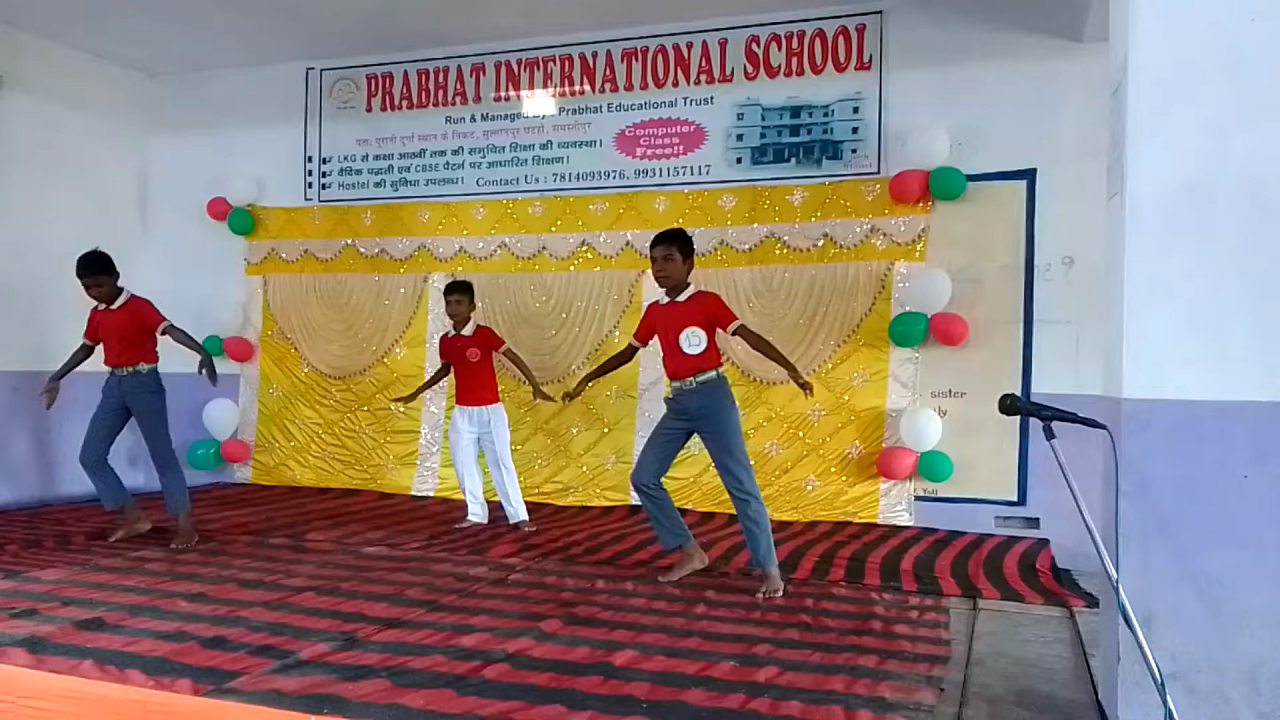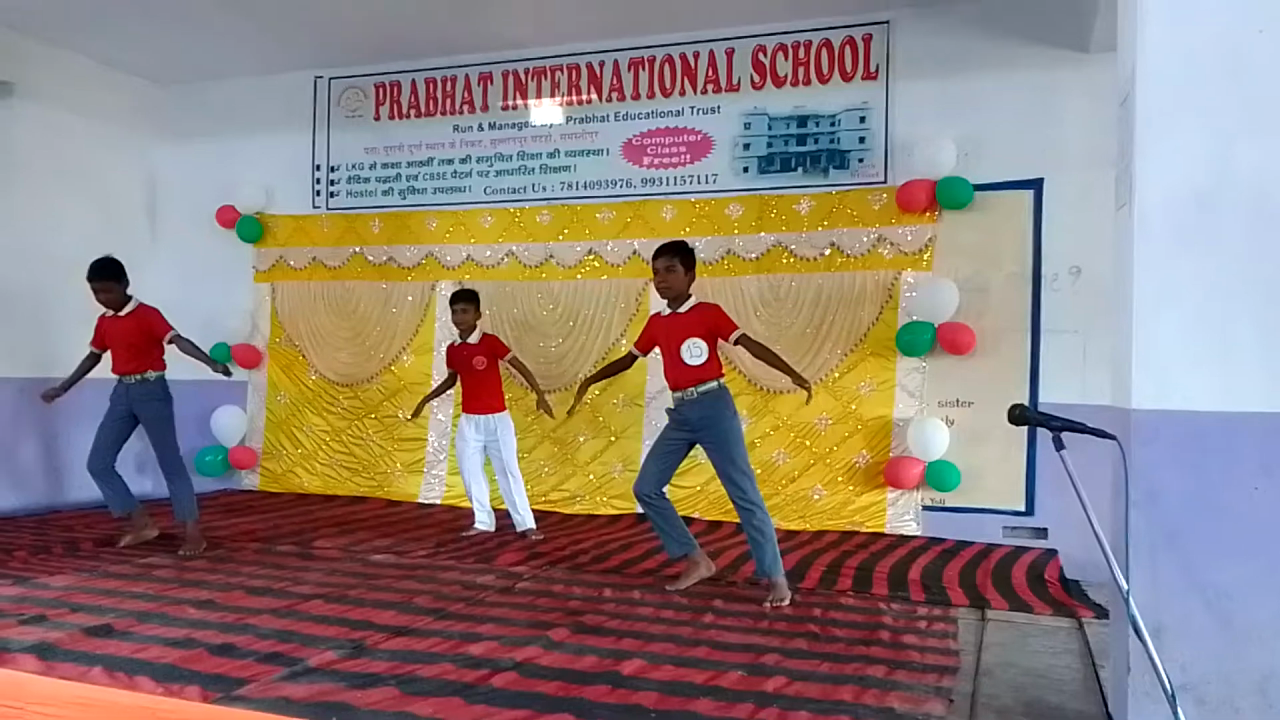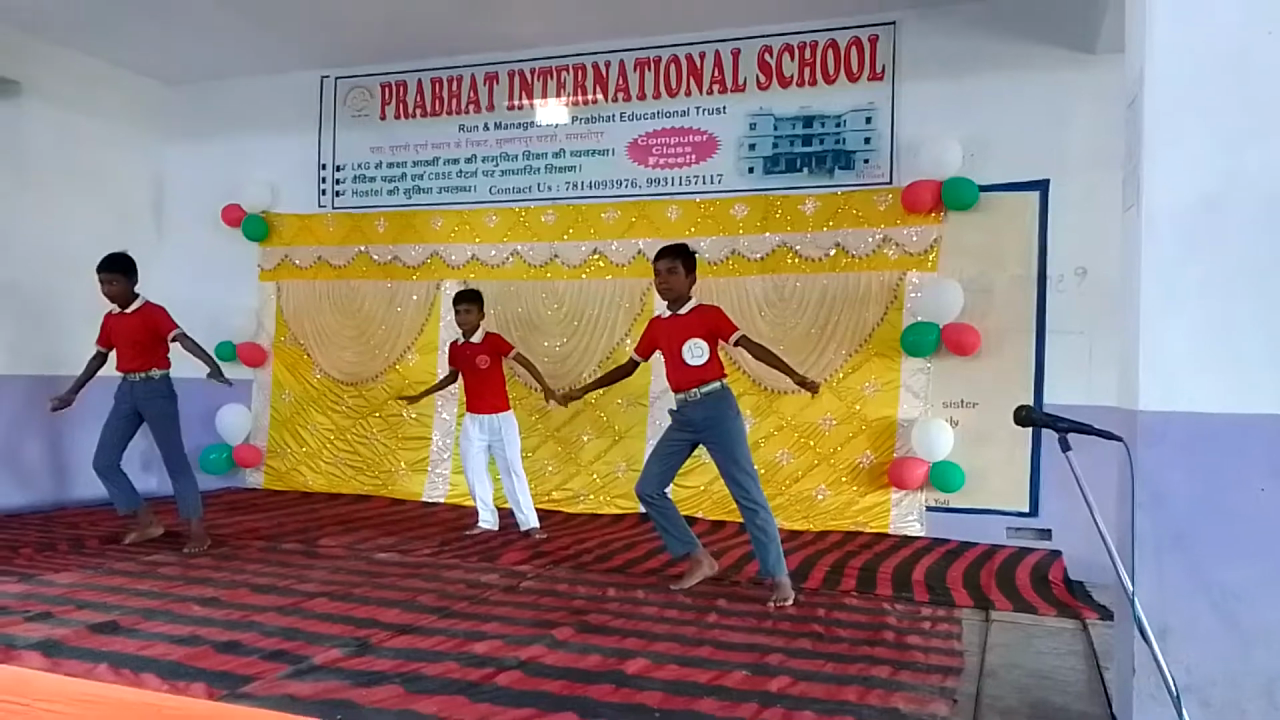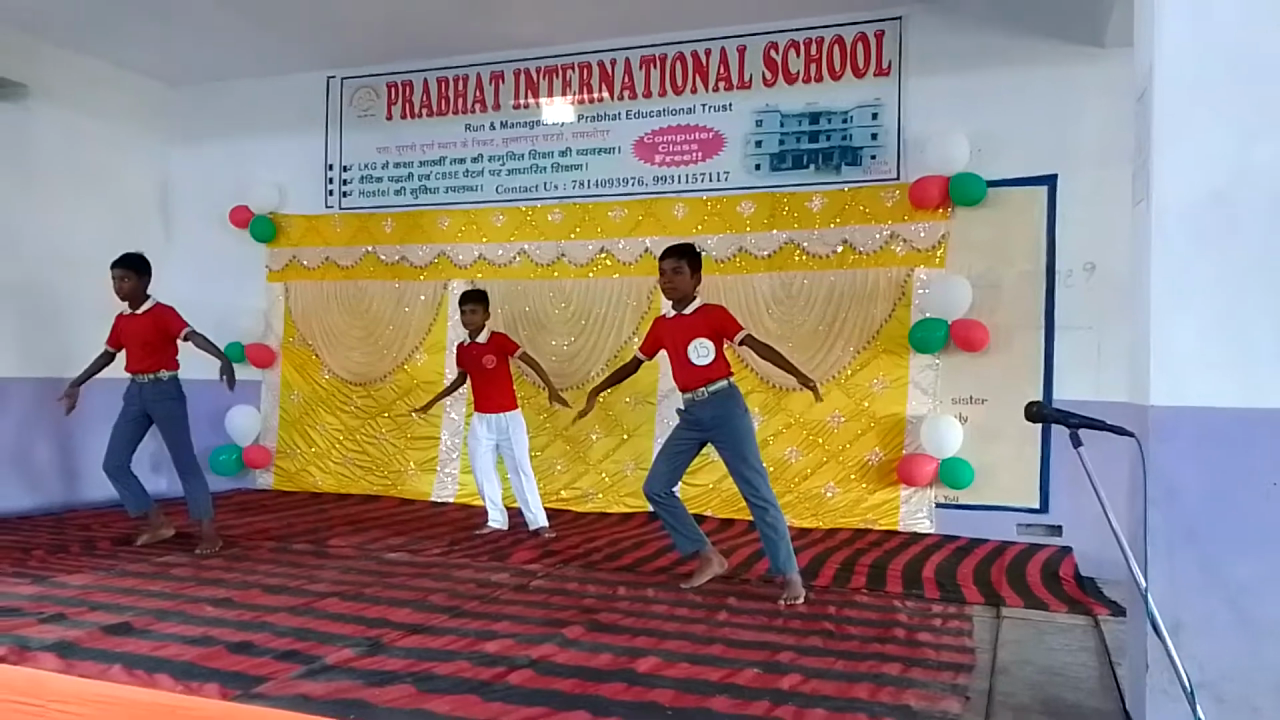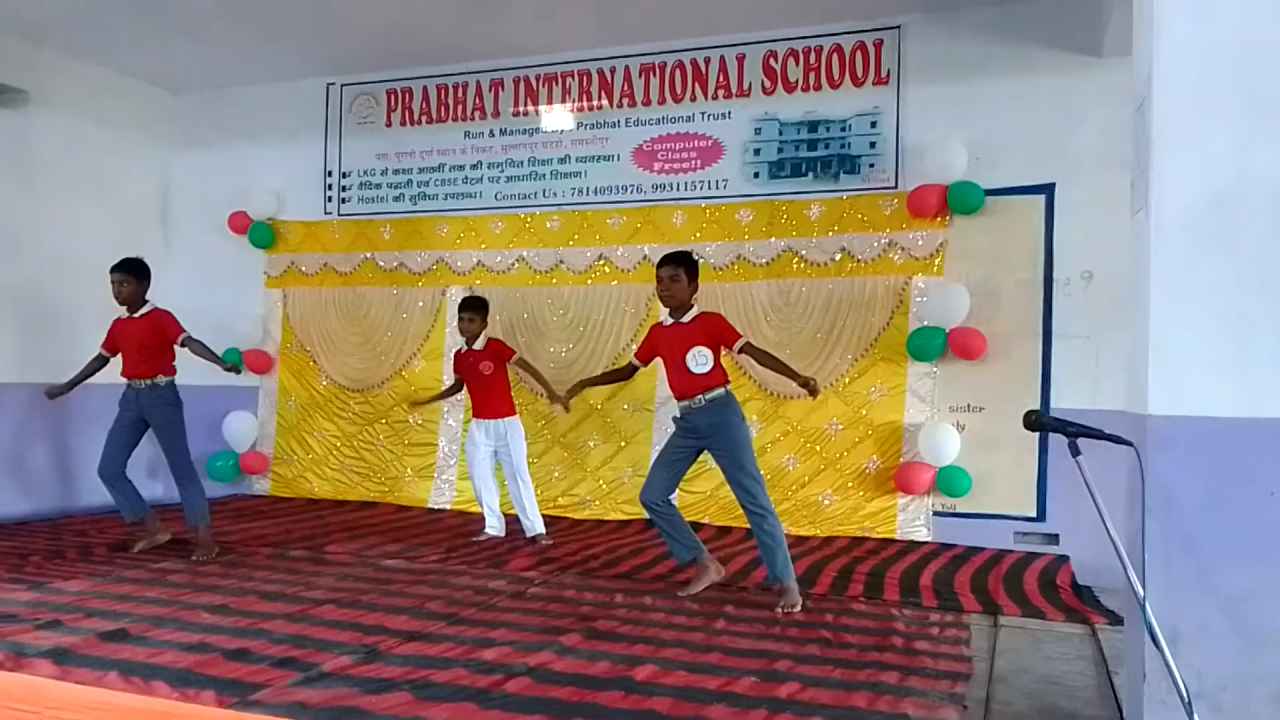
dt=0.3s
person 1, frame 1
left shoulder: (708, 302)
right shoulder: (654, 311)
left elbow: (749, 336)
right elbow: (628, 352)
left wrist: (792, 370)
right wrist: (586, 380)
left hip: (712, 397)
right hip: (678, 402)
left knee: (741, 484)
right knee: (643, 477)
left ankle: (770, 569)
right ankle: (690, 552)
person 1, frame 2
left shoulder: (709, 313)
right shoulder: (655, 323)
left elbow: (750, 345)
right elbow: (627, 360)
left wrist: (793, 375)
right wrist: (588, 382)
left hip: (714, 407)
right hip: (680, 414)
left knee: (744, 494)
right knee: (646, 488)
left ankle: (777, 579)
right ankle: (696, 561)
person 1, frame 3
left shoulder: (709, 314)
right shoulder: (656, 326)
left elbow: (750, 346)
right elbow: (628, 367)
left wrist: (795, 376)
right wrist: (584, 390)
left hip: (717, 407)
right hip: (683, 415)
left knee: (747, 494)
right knee: (648, 488)
left ankle: (780, 578)
right ankle: (699, 560)
person 1, frame 4
left shoulder: (714, 314)
right shoulder: (661, 325)
left elbow: (756, 345)
right elbow: (633, 364)
left wrist: (799, 375)
right wrist: (596, 391)
left hip: (725, 406)
right hip: (690, 414)
left knee: (756, 492)
right knee: (656, 487)
left ankle: (790, 576)
right ankle: (708, 558)
person 1, frame 5
left shoulder: (712, 322)
right shoulder: (657, 333)
left elbow: (755, 352)
right elbow: (628, 370)
left wrist: (798, 378)
right wrist: (585, 384)
left hip: (721, 414)
right hip: (687, 422)
left knee: (754, 500)
right knee: (652, 495)
left ankle: (788, 583)
right ankle: (705, 565)
person 2, frame 1
left shoulder: (139, 307)
right shoulder: (96, 314)
left elbow: (171, 330)
right elbow: (86, 348)
left wrist: (203, 353)
right wrist: (56, 378)
left hip: (144, 383)
right hip: (114, 385)
left knee: (162, 455)
right knee: (90, 456)
left ankle: (185, 524)
right ankle: (133, 517)
person 2, frame 2
left shoulder: (147, 315)
right shoulder: (103, 322)
left elbow: (178, 340)
right elbow: (93, 357)
left wrist: (212, 363)
right wrist: (63, 387)
left hip: (151, 391)
right hip: (122, 393)
left knee: (170, 462)
right knee: (98, 463)
left ankle: (193, 531)
right ankle: (141, 523)
person 2, frame 3
left shoulder: (153, 313)
right shoulder: (109, 319)
left elbow: (182, 339)
right elbow: (100, 356)
left wrist: (213, 366)
right wrist: (72, 392)
left hip: (156, 390)
right hip: (126, 391)
left knee: (174, 460)
right knee: (104, 461)
left ankle: (197, 529)
right ankle: (146, 521)
person 2, frame 4
left shoulder: (163, 313)
right shoulder: (121, 320)
left elbow: (193, 336)
right elbow: (107, 354)
left wrist: (223, 359)
right wrist: (77, 384)
left hip: (164, 391)
right hip: (135, 393)
left knee: (185, 461)
right knee: (114, 464)
left ankle: (208, 530)
right ankle: (157, 523)
person 2, frame 5
left shoulder: (161, 318)
right shoulder: (118, 325)
left elbow: (189, 342)
right elbow: (101, 358)
left wrist: (221, 363)
right wrist: (67, 386)
left hip: (161, 396)
right hip: (131, 398)
left knee: (181, 467)
right knee: (109, 469)
left ankle: (205, 536)
right ankle: (153, 528)
person 3, frame 1
left shoulder: (484, 334)
right shoulder: (445, 340)
left elbow: (513, 357)
left wrist: (535, 386)
right wrist: (416, 392)
left hip: (490, 411)
right hip: (462, 413)
left knee: (501, 463)
right knee: (464, 465)
left ankle: (519, 516)
right ankle: (476, 513)
person 3, frame 2
left shoulder: (490, 342)
right shoulder: (452, 349)
left elbow: (518, 366)
left wrist: (539, 395)
right wrist: (425, 400)
left hip: (497, 419)
right hip: (469, 421)
left knee: (508, 471)
right knee: (471, 472)
left ankle: (526, 524)
right ankle: (483, 521)
person 3, frame 3
left shoulder: (493, 340)
right shoulder: (455, 348)
left elbow: (523, 361)
right elbow: (452, 377)
left wrist: (545, 388)
right wrist: (421, 395)
left hip: (501, 418)
right hip: (473, 420)
left knee: (512, 470)
right knee: (474, 472)
left ankle: (529, 523)
right ankle: (487, 520)
person 3, frame 4
left shoulder: (499, 340)
right shoulder: (462, 349)
left elbow: (529, 361)
left wrist: (551, 389)
right wrist: (434, 400)
left hip: (508, 417)
right hip: (481, 420)
left knee: (521, 469)
right knee: (483, 471)
left ankle: (538, 522)
right ankle: (496, 520)
person 3, frame 5
left shoulder: (495, 346)
right shoulder: (459, 356)
left elbow: (525, 366)
left wrist: (550, 392)
right wrist: (431, 399)
left hip: (507, 423)
right hip: (479, 426)
left knee: (518, 476)
right knee: (480, 478)
left ankle: (536, 529)
right ankle: (493, 527)
